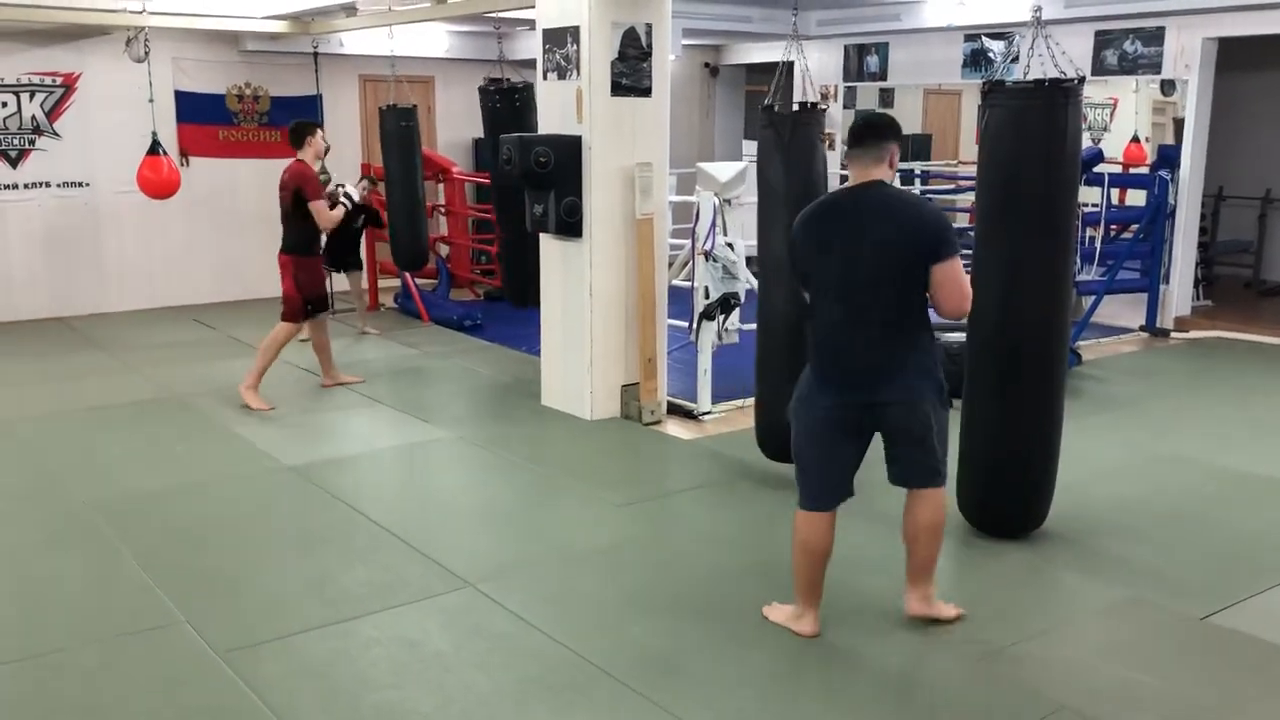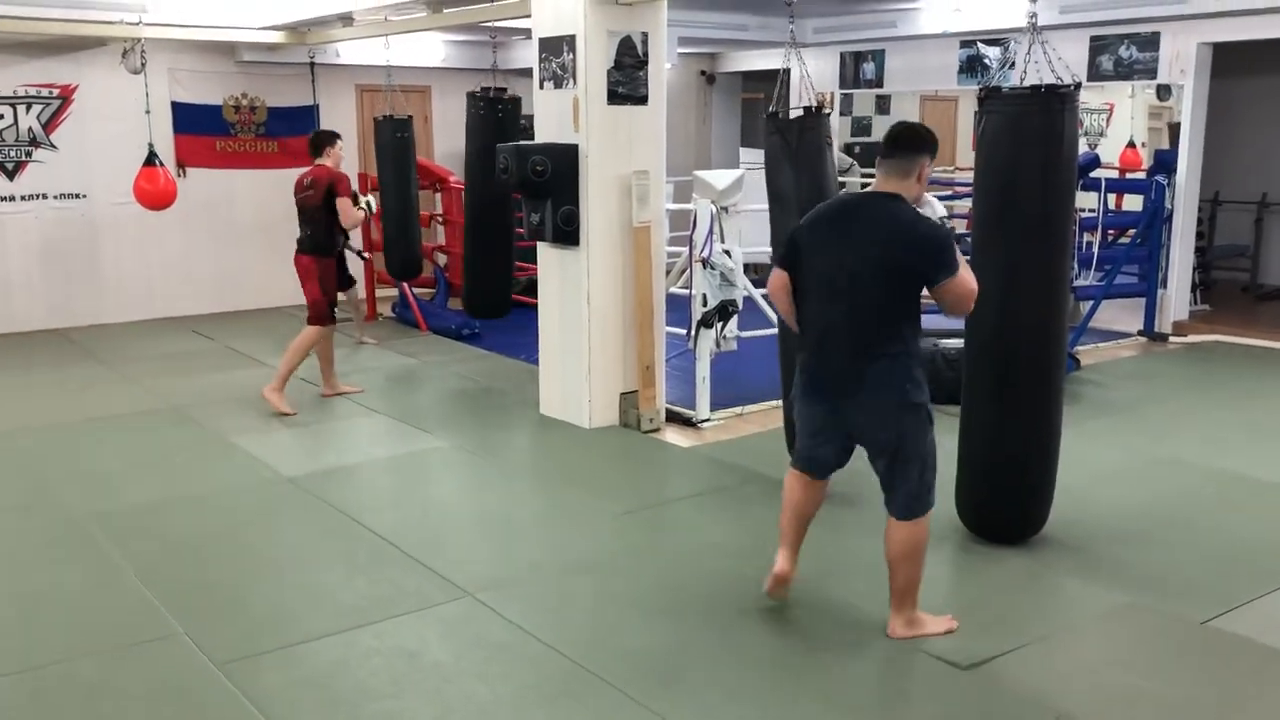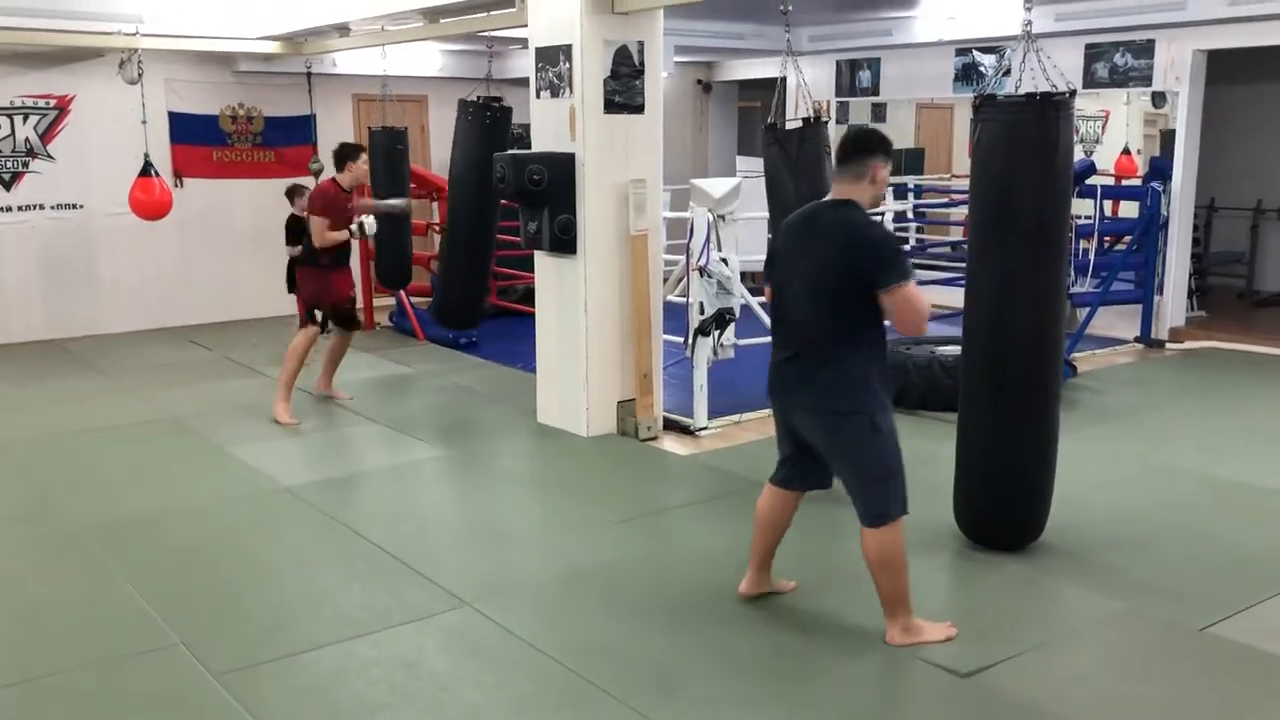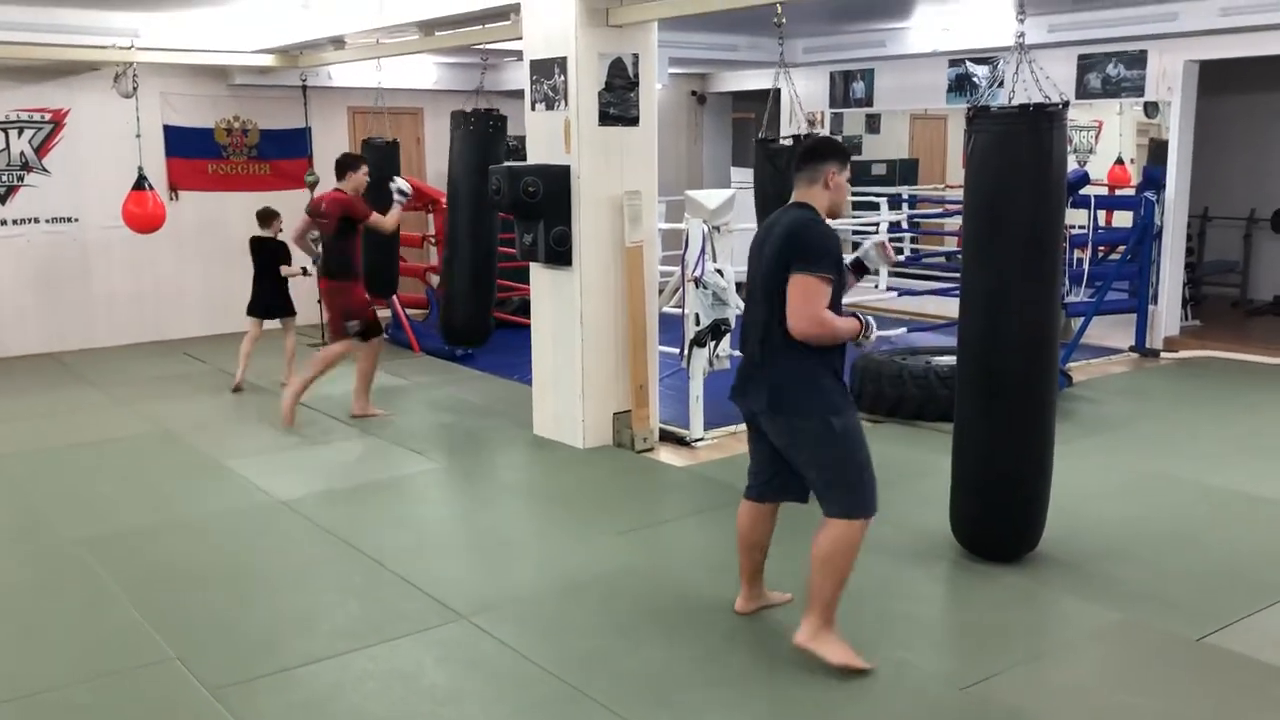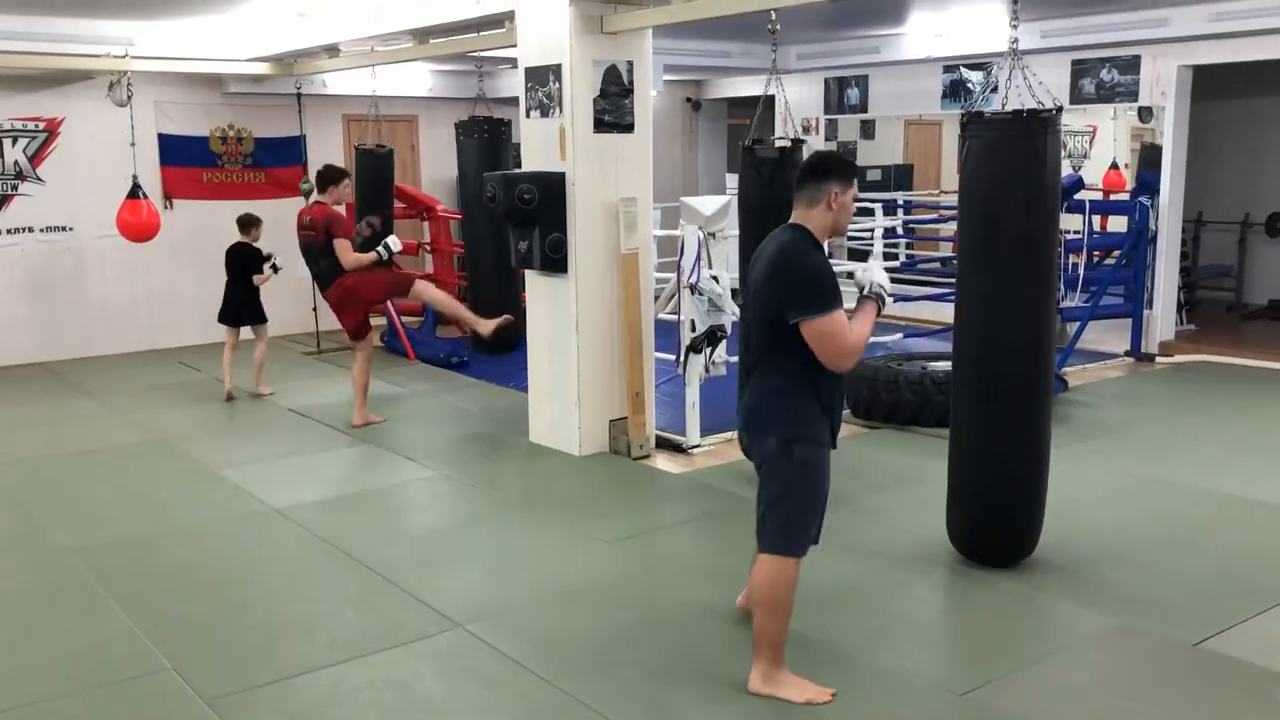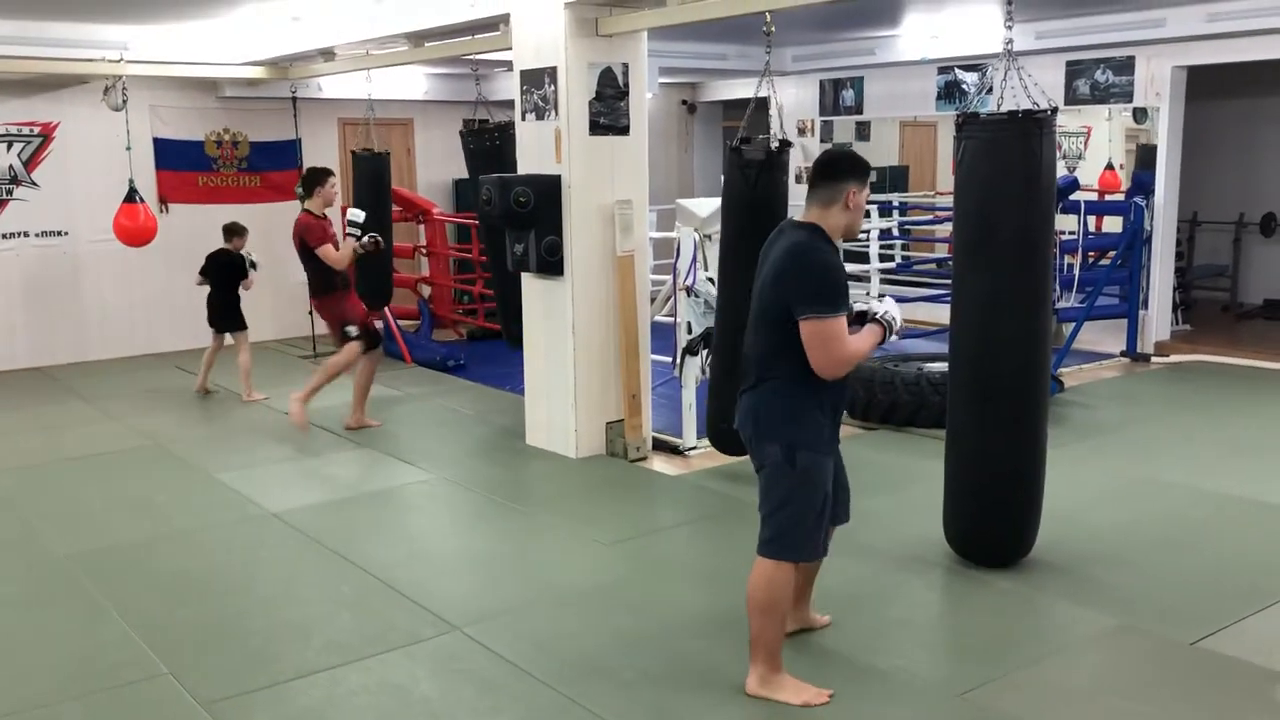
dt=0.3s
person 1, frame 1
left shoulder: (811, 221)
right shoulder: (927, 217)
right elbow: (957, 307)
left hip: (830, 381)
right hip: (909, 379)
left knee: (817, 499)
right knee: (927, 481)
left ankle: (804, 611)
right ankle: (919, 593)
person 1, frame 2
left shoulder: (819, 218)
right shoulder: (924, 234)
left elbow: (778, 290)
right elbow: (963, 304)
left hip: (818, 379)
right hip: (889, 389)
left knee: (809, 464)
right knee: (909, 504)
left ankle: (785, 558)
right ankle: (904, 616)
person 1, frame 3
left shoulder: (793, 226)
right shoulder: (872, 239)
right elbow: (914, 323)
right wrist: (898, 277)
left hip: (789, 382)
right hip: (846, 393)
left knee: (788, 476)
right knee: (882, 509)
left ankle: (757, 577)
right ankle: (901, 623)
person 1, frame 4
left shoulder: (774, 227)
right shoulder: (816, 235)
right elbow: (807, 322)
left wrist: (858, 265)
right wrist: (859, 327)
left hip: (760, 386)
right hip: (806, 393)
left knee: (763, 490)
right knee: (852, 506)
left ankle: (751, 591)
right ankle: (819, 628)
person 1, frame 5
left shoulder: (782, 245)
right shoulder: (805, 264)
right elbow: (843, 355)
right wrist: (874, 298)
left hip: (770, 406)
right hip: (790, 417)
left knee: (779, 512)
right knee: (784, 542)
left ankle: (754, 593)
right ankle: (768, 670)
person 1, frame 6
left shoulder: (788, 238)
right shoulder: (818, 263)
right elbow: (832, 361)
left wrist: (855, 321)
right wrist: (880, 326)
left hip: (786, 409)
right hip: (789, 420)
left knee: (820, 514)
right knee: (782, 545)
left ankle: (796, 611)
right ankle: (765, 674)
person 2, frame 1
left shoulder: (292, 172)
right shoulder: (307, 175)
right elbow: (325, 223)
left wrist: (333, 201)
right wrist: (346, 202)
left hip: (306, 255)
right hip: (299, 258)
left knee: (317, 316)
right knee: (291, 323)
left ankle: (330, 374)
right ankle: (250, 385)
person 2, frame 2
left shoulder: (302, 181)
right shoulder: (337, 178)
right elbow: (349, 221)
left wrist: (350, 203)
right wrist: (366, 207)
left hip: (310, 256)
right hip: (320, 260)
left knee: (325, 323)
right knee: (317, 326)
left ankle: (330, 383)
right ankle: (275, 388)
person 2, frame 3
left shoulder: (349, 192)
right shoulder: (323, 194)
left elbow: (363, 206)
right elbow: (320, 240)
left wrist: (391, 205)
right wrist: (354, 232)
left hip: (339, 270)
right hip: (314, 270)
left knee: (346, 331)
right knee: (310, 331)
left ankle: (324, 384)
right ankle: (282, 402)
person 2, frame 4
left shoulder: (322, 201)
right shoulder: (350, 202)
left elbow: (299, 237)
right elbow: (388, 226)
left wrist: (318, 255)
right wrist: (400, 198)
left hip: (333, 280)
right hip: (342, 283)
left knee: (372, 340)
right knee: (343, 345)
left ankle: (362, 404)
right ankle: (295, 390)
person 2, frame 5
left shoulder: (304, 216)
right shoulder: (335, 218)
right elbow: (348, 261)
left wrist: (360, 233)
right wrist: (381, 252)
left hip: (333, 293)
right hip: (349, 284)
left knee: (363, 347)
right knee: (421, 288)
left ankle: (360, 414)
right ankle: (480, 324)
person 2, frame 6
left shoulder: (321, 220)
right shoulder: (307, 224)
right elbow: (339, 263)
left wrist: (362, 243)
right wrist: (355, 234)
left hip: (344, 294)
right hip: (330, 298)
left knee: (372, 350)
right knee: (355, 349)
left ankle: (356, 416)
right ankle: (301, 400)
